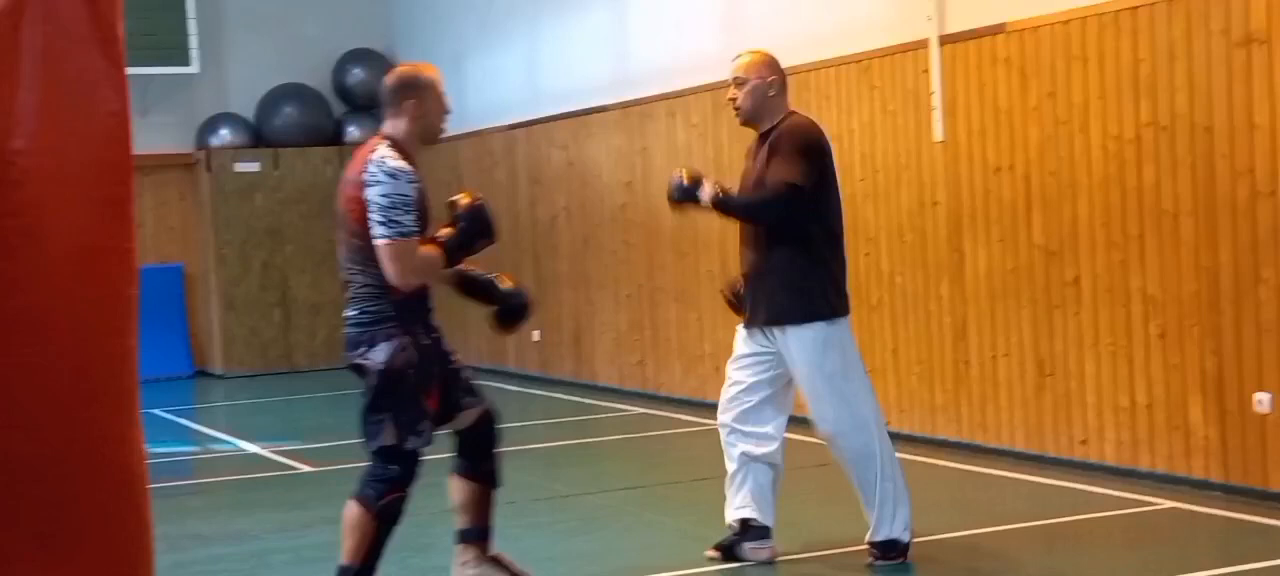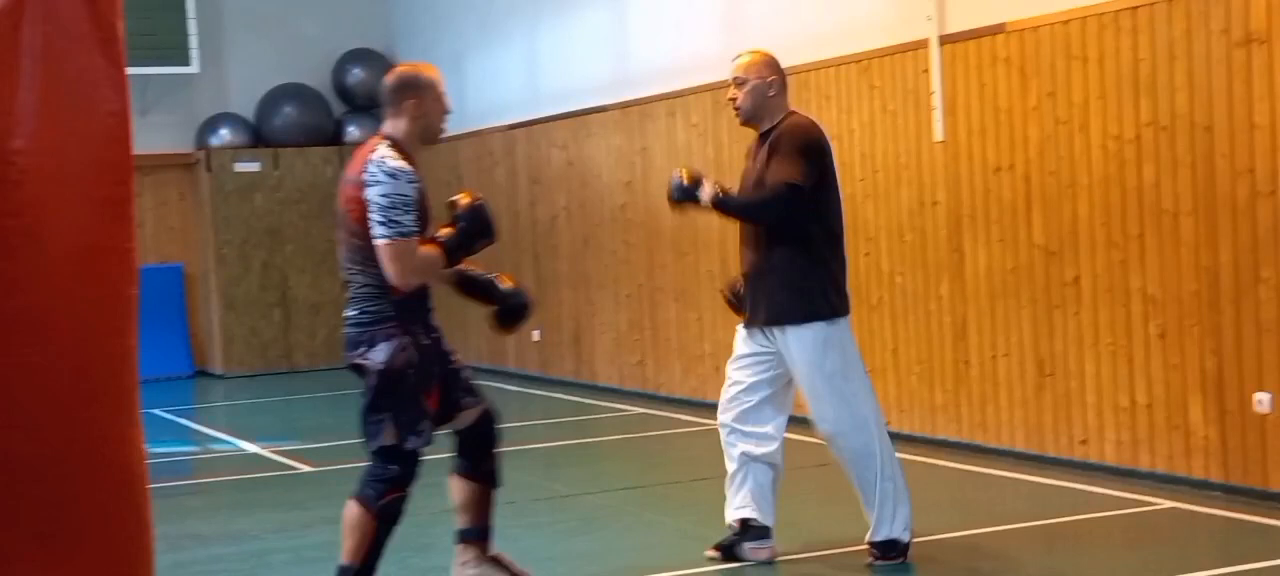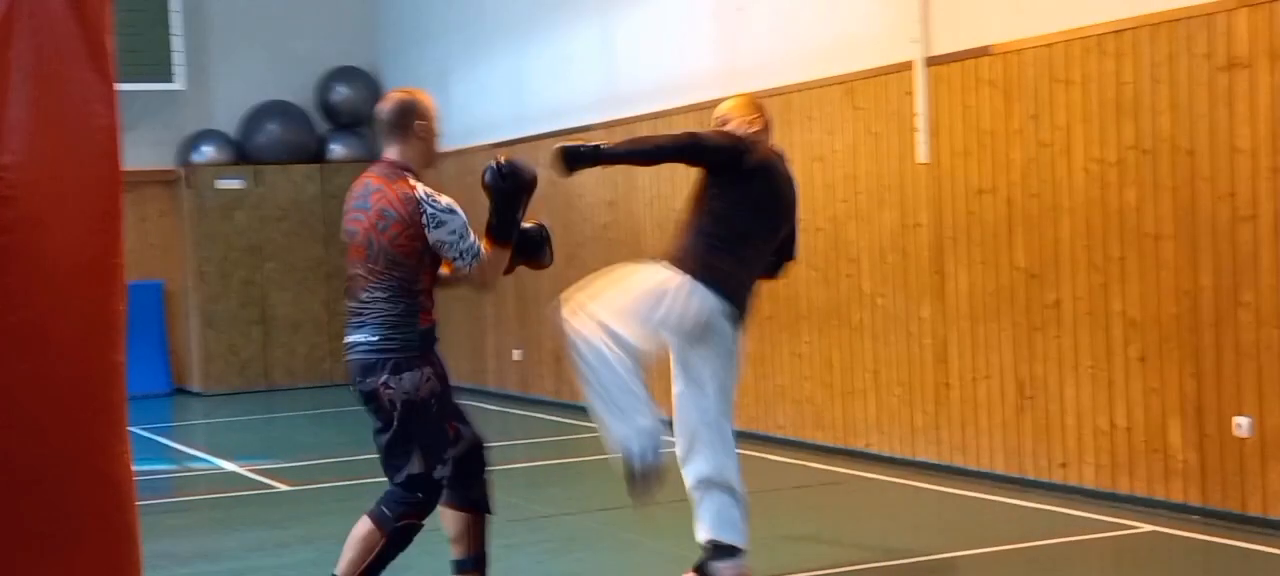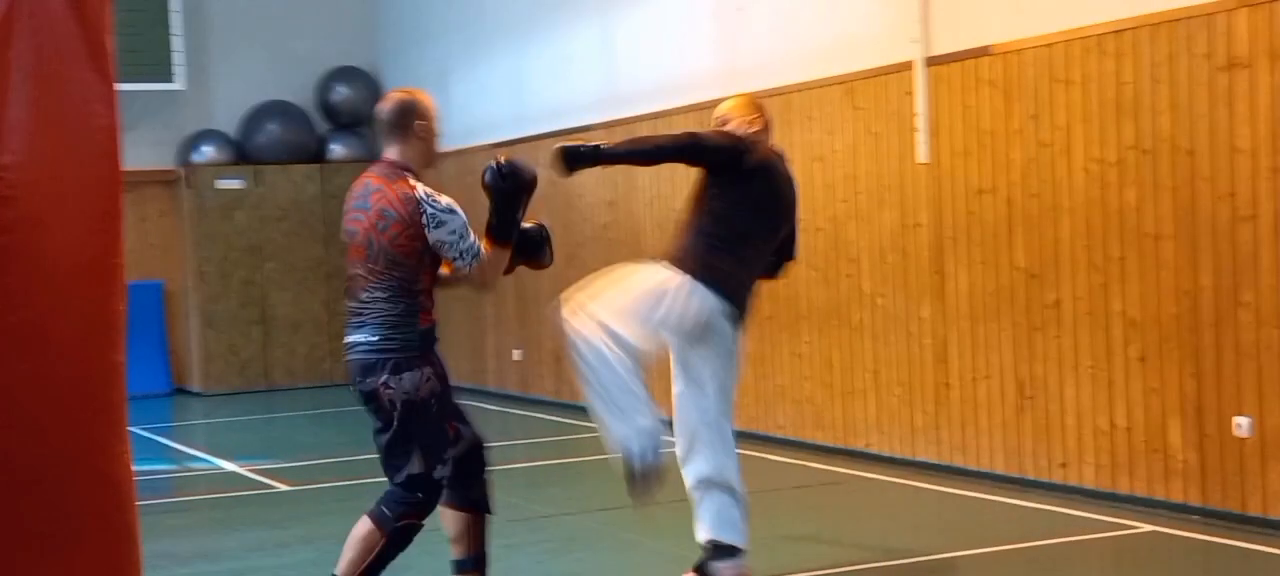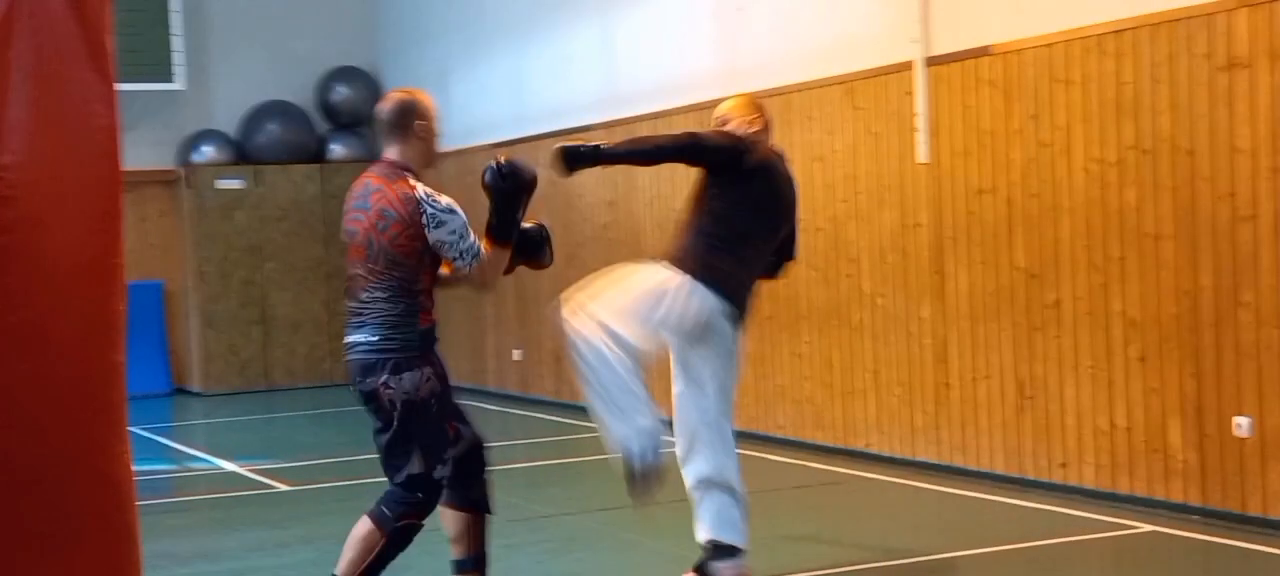
dt=0.5s
person 1, frame 1
left shoulder: (382, 162)
right shoulder: (390, 170)
right elbow: (403, 270)
left wrist: (474, 281)
right wrist: (461, 239)
left hip: (410, 330)
right hip: (388, 336)
left knee: (476, 425)
right knee: (393, 466)
person 1, frame 2
left shoulder: (382, 161)
right shoulder: (390, 171)
right elbow: (404, 271)
left wrist: (474, 280)
right wrist: (460, 239)
left hip: (408, 329)
right hip: (387, 335)
left knee: (476, 424)
right knee: (394, 465)
person 1, frame 3
left shoulder: (362, 190)
right shoulder: (429, 205)
right elbow: (483, 275)
left wrist: (505, 251)
right wrist: (508, 212)
left hip: (370, 350)
right hip: (400, 360)
left knee: (463, 455)
right knee: (414, 490)
person 1, frame 4
left shoulder: (363, 190)
right shoulder: (429, 204)
right elbow: (483, 275)
left wrist: (504, 250)
right wrist: (507, 212)
left hip: (369, 350)
right hip: (401, 359)
left knee: (462, 457)
right knee: (414, 491)
person 1, frame 5
left shoulder: (362, 190)
right shoulder: (428, 204)
right elbow: (483, 275)
left wrist: (504, 252)
right wrist: (507, 212)
left hip: (368, 351)
right hip: (400, 359)
left knee: (461, 456)
right knee: (414, 490)
person 2, frame 1
left shoulder: (798, 135)
right shoulder: (764, 143)
left elbow: (780, 207)
left wrist: (713, 196)
right wrist: (747, 279)
left hip: (807, 309)
right hip: (765, 312)
left knee: (847, 422)
right knee: (743, 416)
left ankle: (891, 532)
right ankle: (753, 529)
person 2, frame 2
left shoulder: (798, 135)
right shoulder: (764, 144)
left elbow: (781, 207)
left wrist: (714, 197)
right wrist: (748, 279)
left hip: (806, 309)
right hip: (766, 310)
left knee: (846, 421)
right knee: (742, 416)
left ankle: (891, 532)
right ankle: (752, 528)
person 2, frame 3
left shoulder: (740, 153)
right shoulder: (781, 184)
left elbow: (671, 147)
right elbow: (775, 260)
left wrist: (591, 153)
left hip: (691, 287)
right hip: (724, 309)
left knee: (587, 313)
right knee: (706, 429)
left ankle: (640, 444)
person 2, frame 4
left shoulder: (738, 153)
right shoulder: (782, 184)
left elbow: (670, 147)
right elbow: (775, 260)
left wrist: (591, 153)
left hip: (689, 287)
right hip: (725, 308)
left knee: (588, 315)
right knee: (706, 427)
left ankle: (640, 445)
person 2, frame 5
left shoulder: (738, 152)
right shoulder: (782, 184)
left elbow: (669, 147)
right elbow: (775, 261)
left wrist: (592, 152)
left hip: (688, 287)
right hip: (725, 310)
left knee: (587, 313)
right knee: (707, 426)
left ankle: (639, 444)
